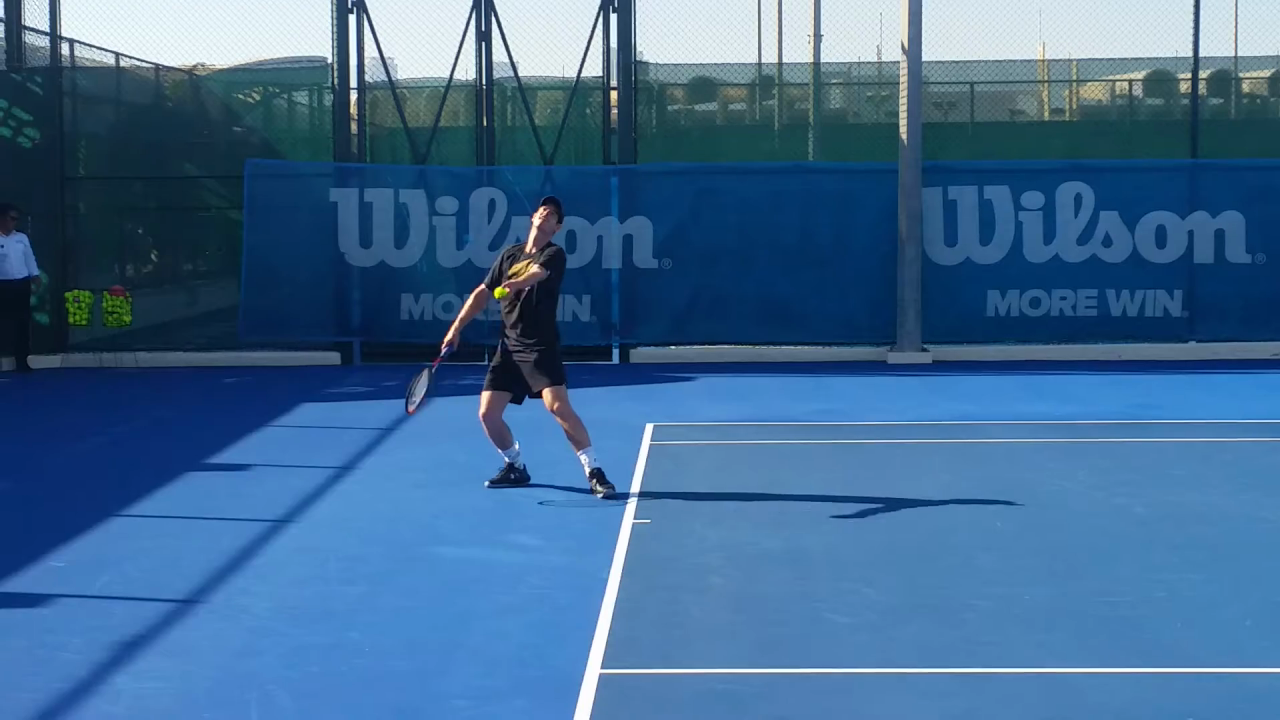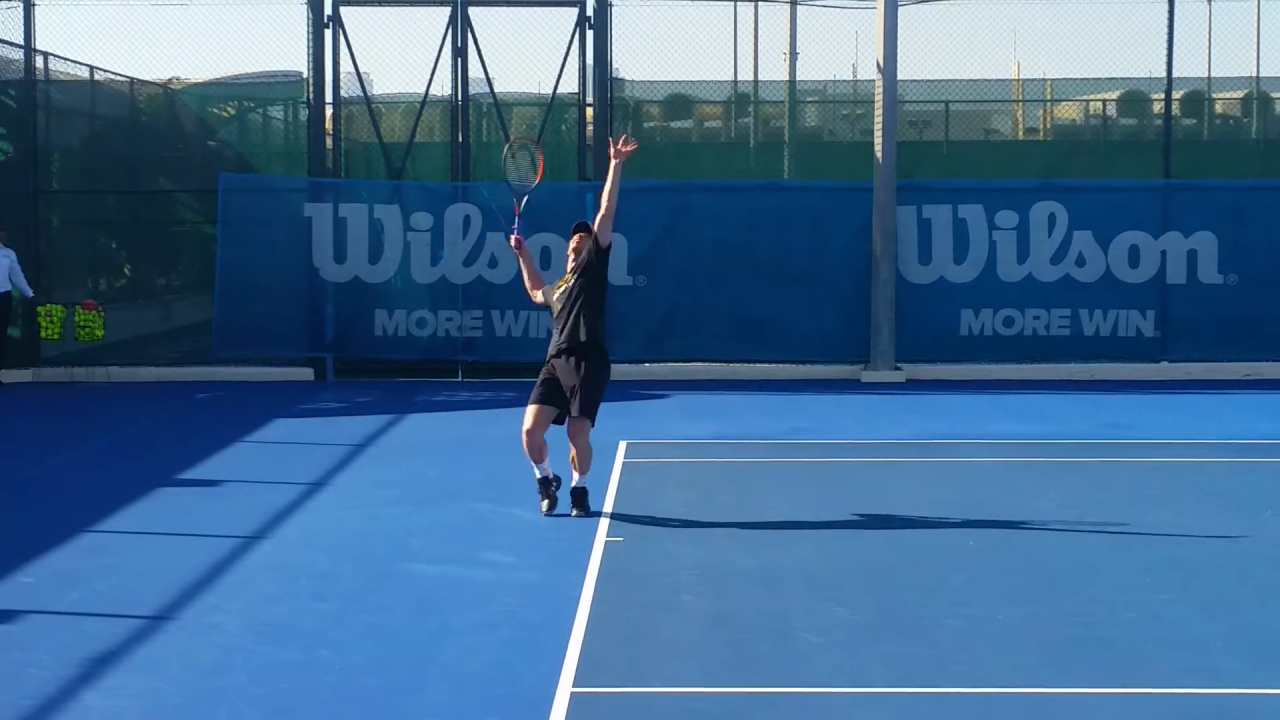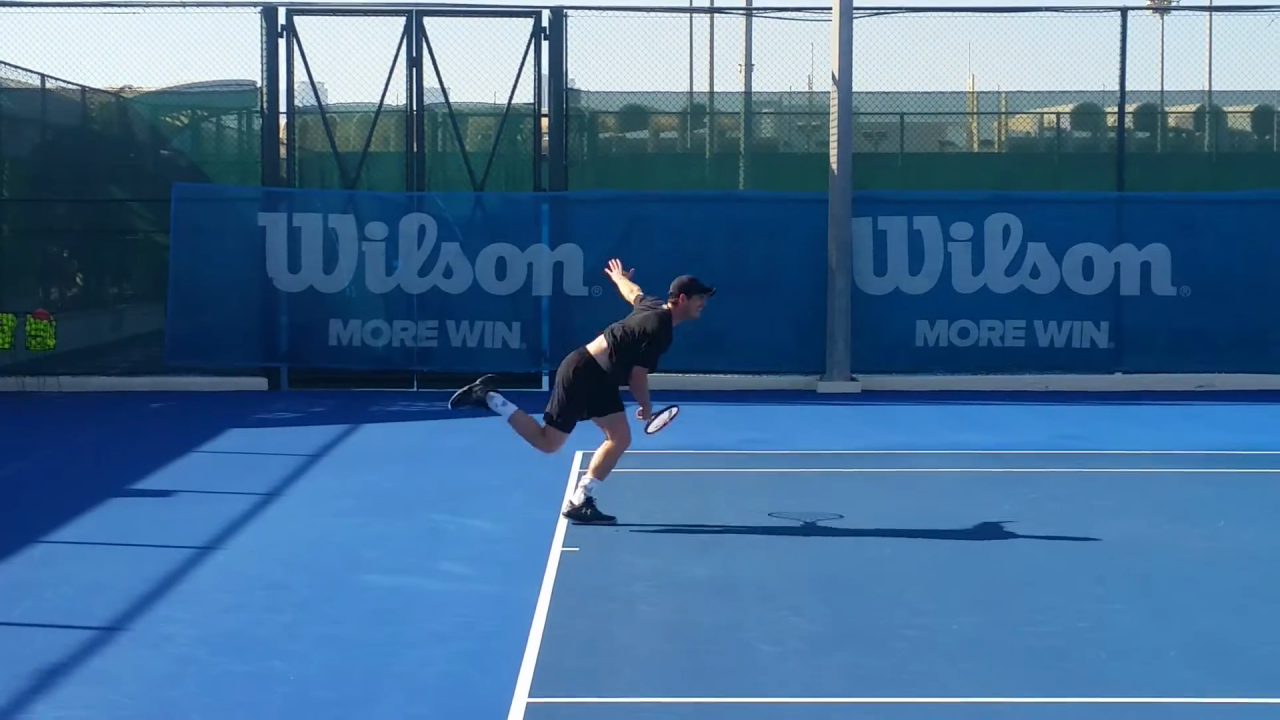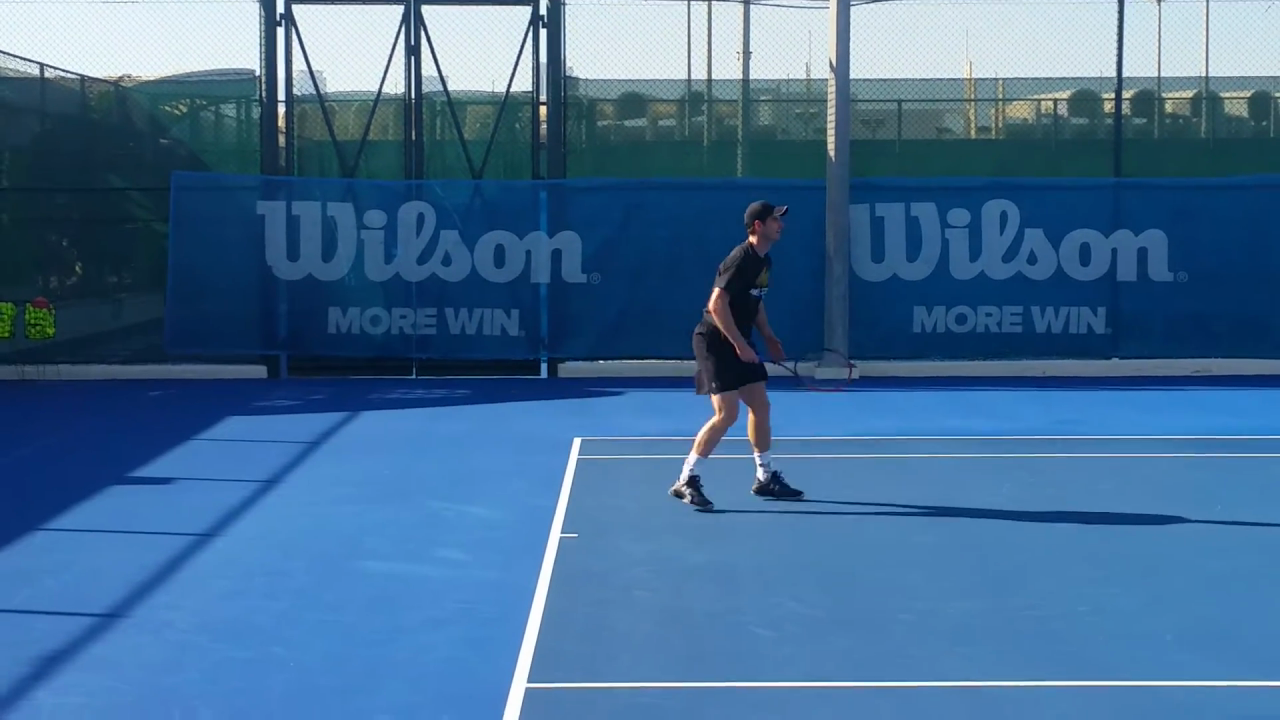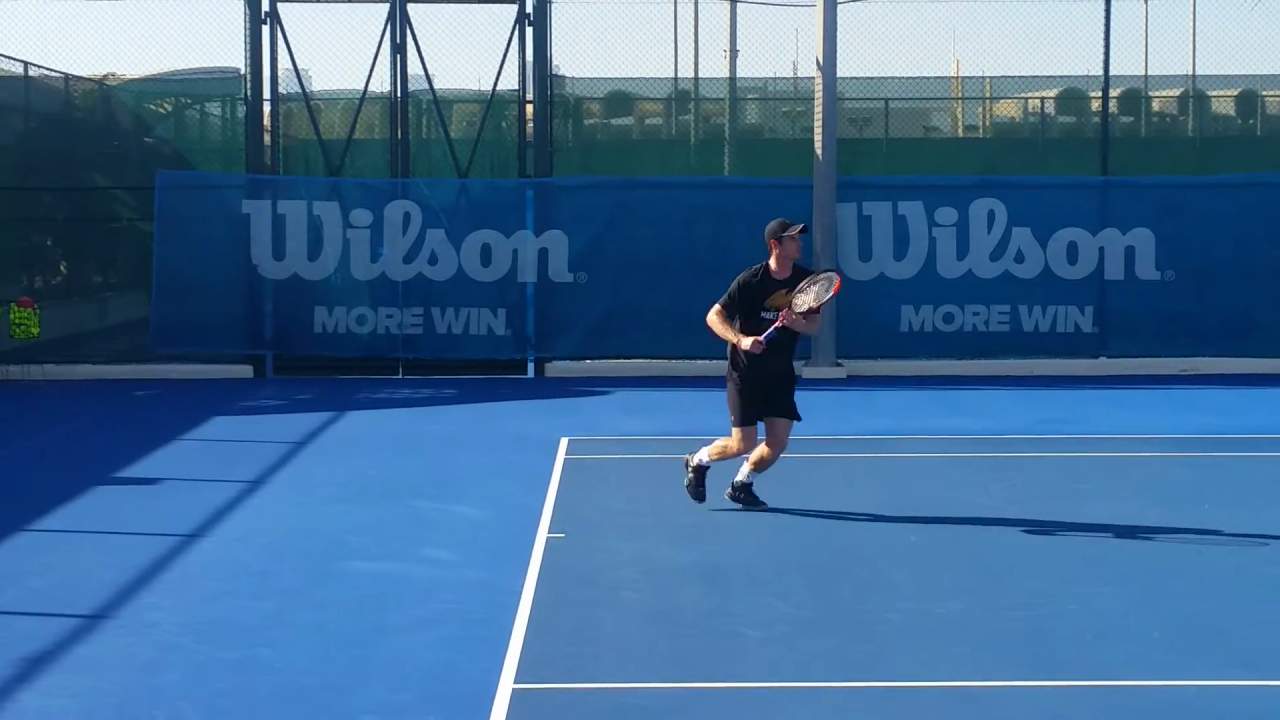
dt=0.7s
person 1, frame 1
left shoulder: (554, 255)
right shoulder: (508, 255)
left elbow: (535, 273)
right elbow: (481, 294)
left wrist: (514, 284)
right wrist: (456, 329)
left hip: (541, 348)
right hip: (508, 349)
left knee: (559, 407)
right knee: (488, 412)
left ankle: (593, 471)
right ankle: (516, 467)
person 1, frame 2
left shoulder: (593, 265)
right shoulder: (558, 287)
left elbow: (605, 215)
right elbow: (539, 295)
left wrist: (615, 165)
right wrist: (522, 253)
left hip: (589, 363)
right hip: (556, 363)
left knee: (578, 436)
right knee: (531, 429)
left ankle: (579, 488)
right ankle: (547, 479)
person 1, frame 3
left shoulder: (654, 306)
right shoulder: (660, 330)
left elbow: (633, 293)
right elbow: (637, 378)
left wrist: (620, 278)
right wrist: (646, 405)
left hip: (600, 376)
right hip: (583, 372)
left knee: (620, 438)
right knee: (547, 443)
left ankle: (580, 501)
right ankle: (488, 395)
person 1, frame 4
left shoulder: (764, 261)
right shoulder: (740, 260)
right elbow: (717, 303)
left wrist: (769, 337)
right wrist: (739, 344)
left hip: (741, 345)
right hip: (715, 342)
left knee: (761, 407)
right knee: (726, 415)
left ankle: (766, 478)
right ankle: (687, 481)
person 1, frame 5
left shoulder: (805, 279)
right shoulder: (750, 280)
left elbow: (813, 324)
right elbow: (714, 317)
left wrist: (799, 324)
right wrist: (741, 339)
left hip: (780, 370)
right hip: (746, 369)
left knee: (776, 444)
right knee: (743, 445)
left ankle: (741, 485)
right ankle: (698, 461)
